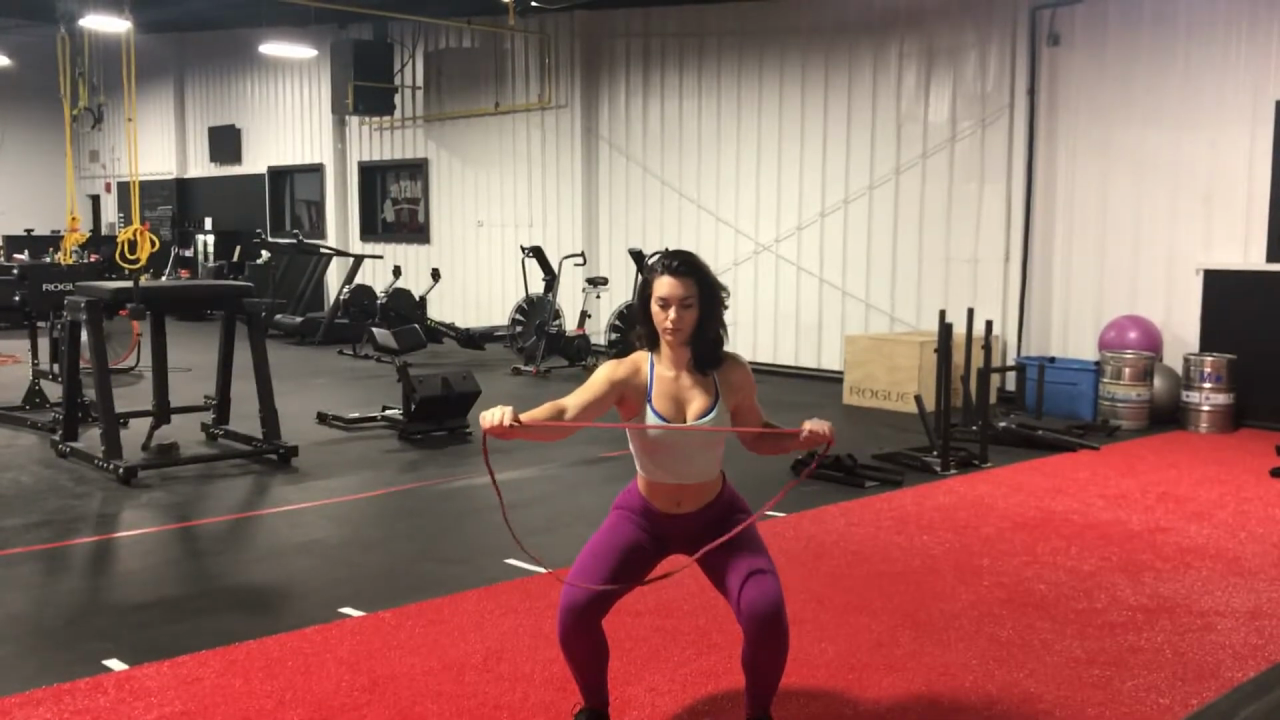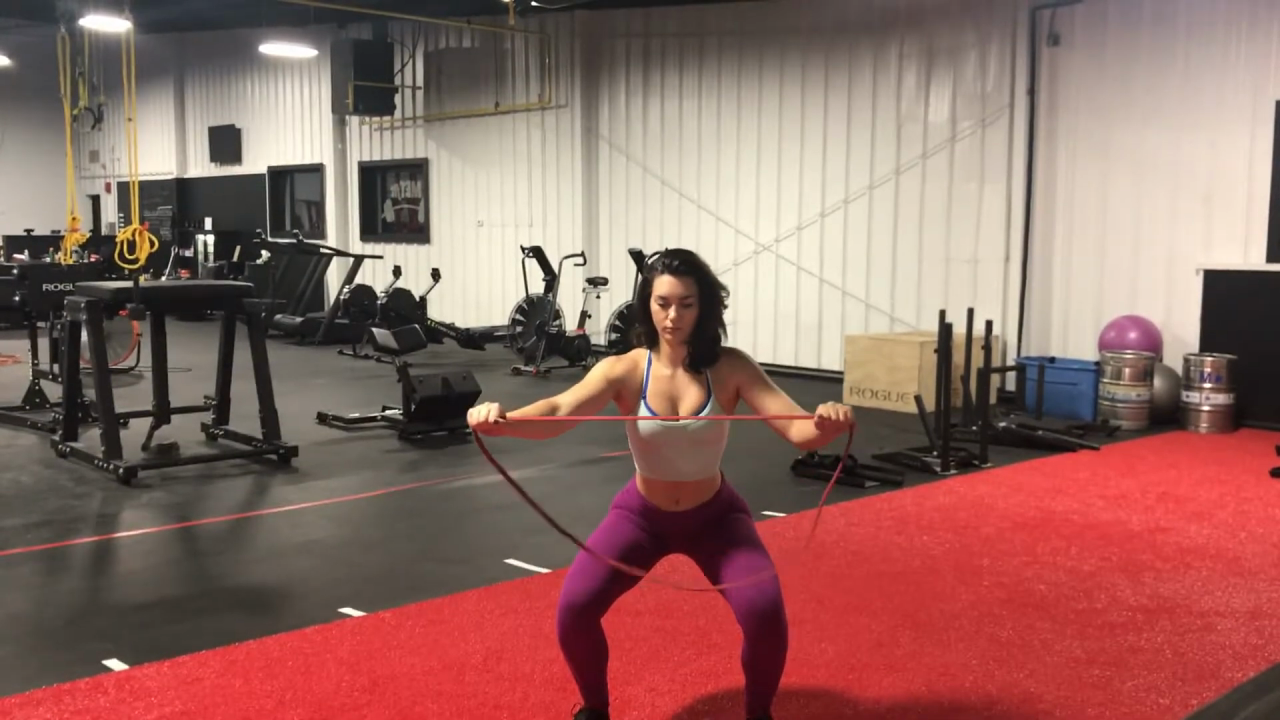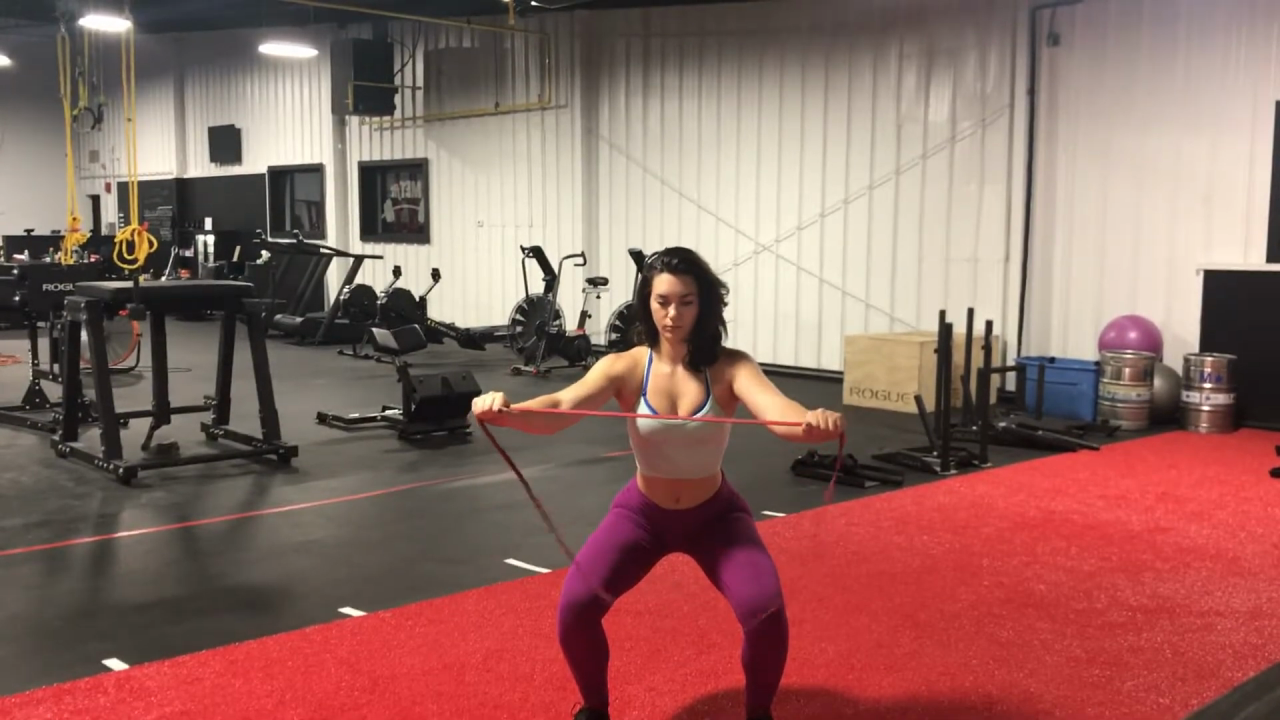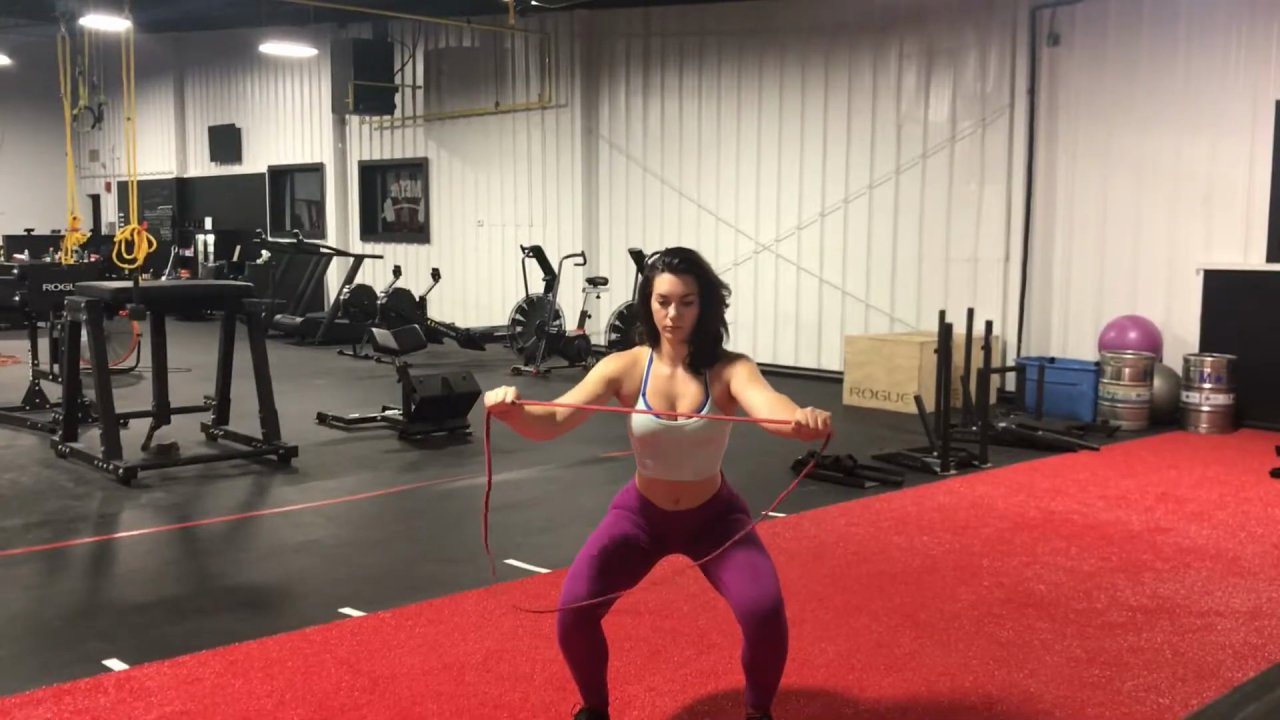
dt=0.3s
person 1, frame 1
left shoulder: (733, 372)
right shoulder: (626, 373)
left elbow: (754, 435)
right elbow: (567, 413)
left wrist: (803, 436)
right wrist: (515, 423)
left hip: (717, 517)
right hip: (642, 515)
left knee: (766, 614)
right knee: (575, 609)
person 1, frame 2
left shoulder: (732, 368)
right shoulder: (623, 370)
left elbow: (796, 426)
right elbow: (561, 409)
left wrist: (826, 421)
right wrist: (503, 419)
left hip: (714, 515)
right hip: (641, 513)
left knee: (765, 613)
right knee: (573, 609)
person 1, frame 3
left shoulder: (730, 367)
right shoulder: (624, 367)
left elbow: (781, 414)
right elbow: (561, 408)
left wrist: (816, 423)
right wrist: (506, 413)
left hip: (715, 514)
right hip: (642, 512)
left knee: (765, 613)
right knee: (575, 608)
person 1, frame 4
left shoulder: (731, 369)
right shoulder: (624, 367)
left elbow: (769, 406)
right elbow: (553, 421)
left wrist: (804, 419)
right wrist: (513, 412)
left hip: (714, 516)
right hip: (640, 514)
left knee: (765, 614)
right knee: (574, 610)
